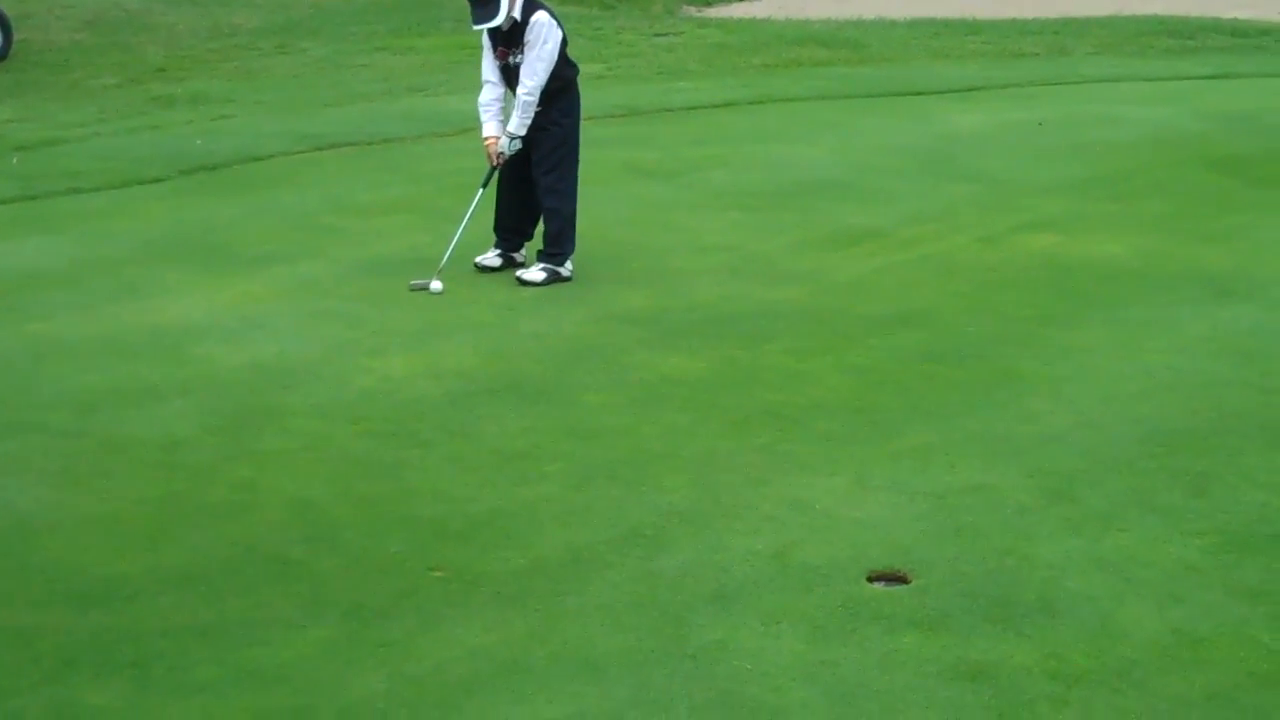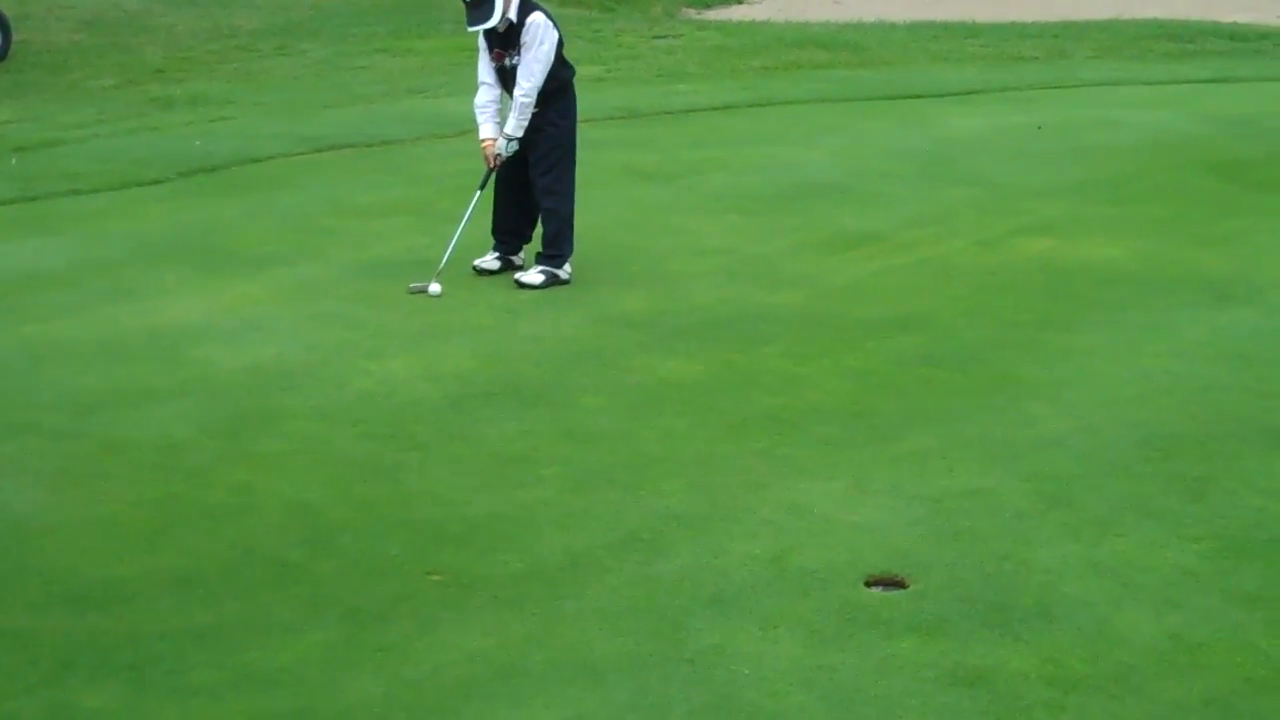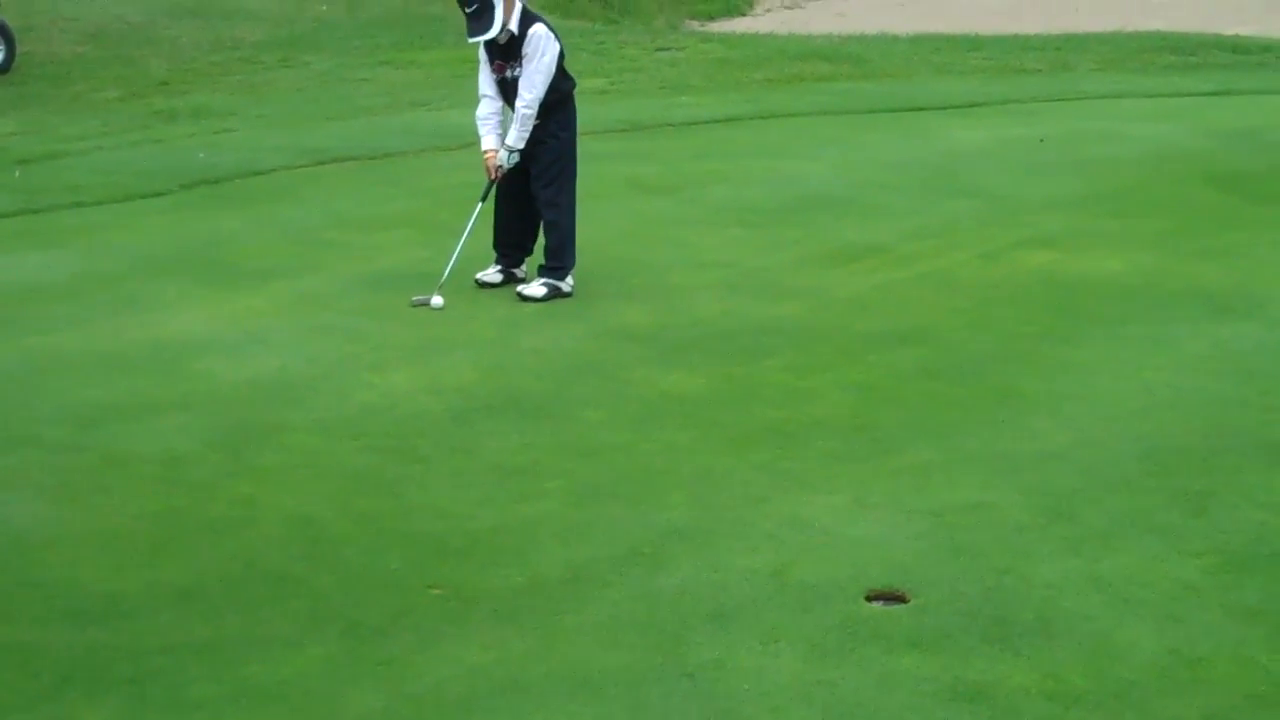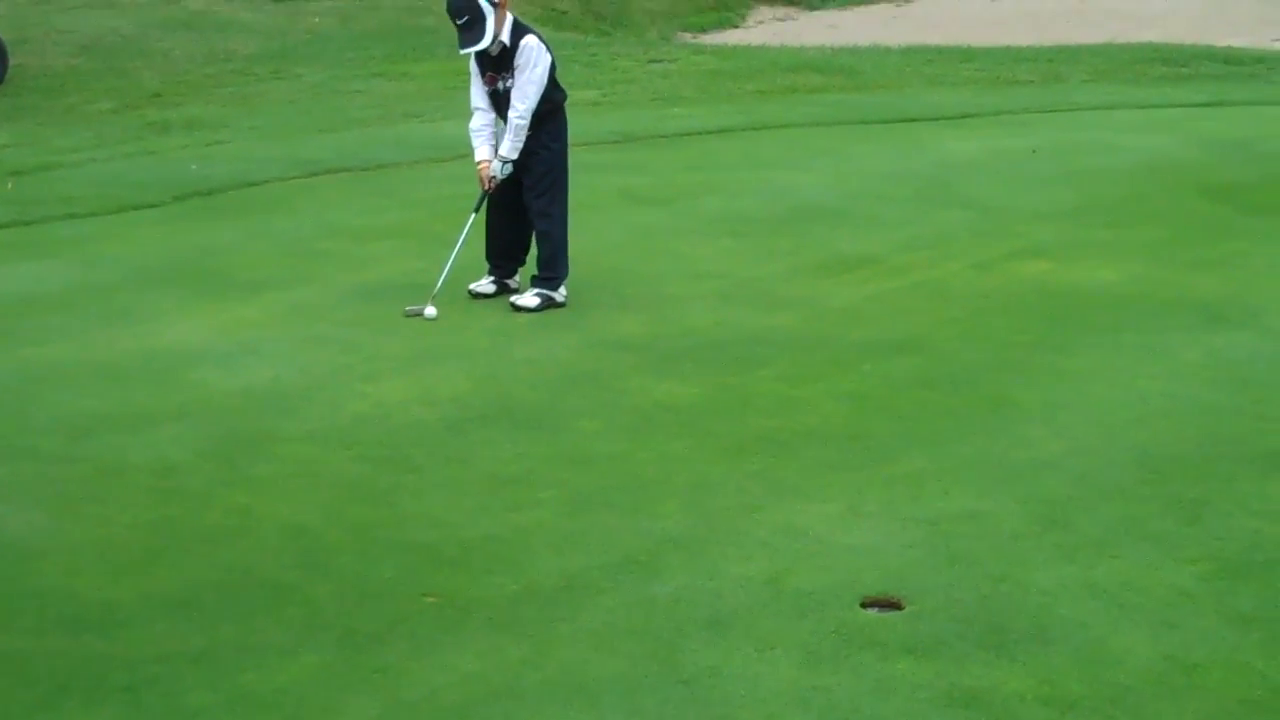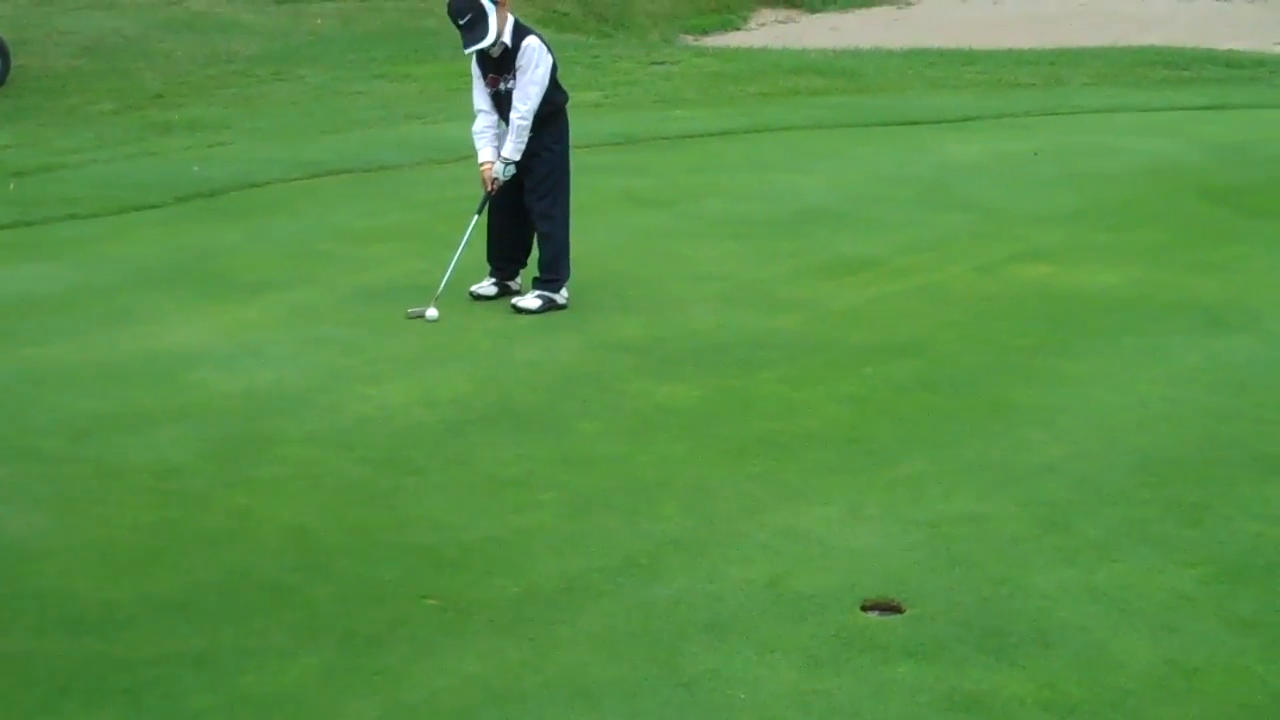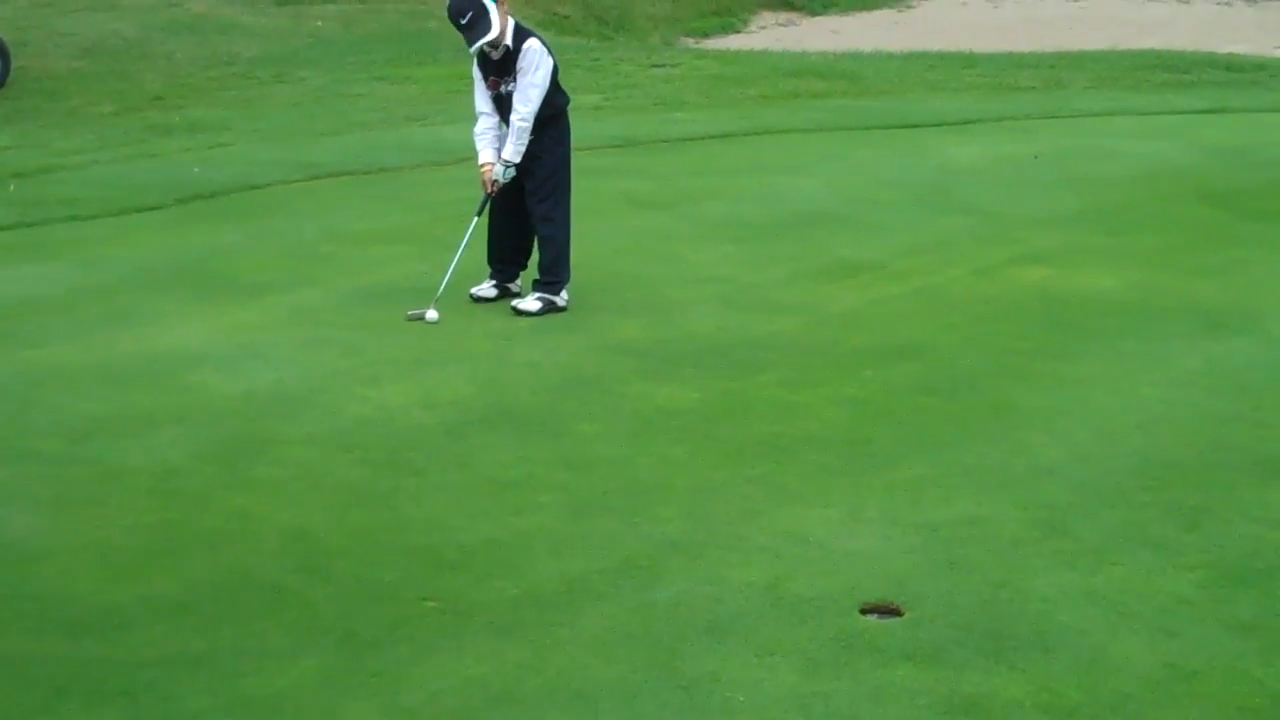
dt=0.1s
person 1, frame 1
right shoulder: (493, 28)
left elbow: (531, 85)
right elbow: (492, 83)
left wrist: (512, 134)
right wrist: (492, 132)
left hip: (556, 107)
right hip: (525, 110)
left knee: (553, 183)
right knee: (512, 178)
left ankle: (557, 260)
right ankle: (510, 246)
person 1, frame 2
right shoulder: (488, 29)
left elbow: (528, 86)
right elbow: (488, 85)
left wrist: (508, 135)
right wrist: (489, 134)
left hip: (552, 109)
right hip: (522, 112)
left knee: (550, 184)
right knee: (511, 180)
left ankle: (556, 262)
right ankle: (508, 250)
person 1, frame 3
left shoulder: (537, 34)
right shoulder: (489, 41)
left elbow: (530, 98)
right elbow: (489, 97)
left wrist: (510, 148)
right wrist: (490, 146)
left hip: (553, 121)
right hip: (522, 123)
left knee: (552, 196)
right knee: (511, 193)
left ankle: (558, 274)
right ankle: (510, 262)
person 1, frame 4
left shoulder: (528, 44)
right shoulder: (479, 53)
left elbow: (522, 109)
right elbow: (481, 109)
left wrist: (503, 158)
right wrist: (484, 156)
left hip: (544, 132)
right hip: (513, 133)
left knee: (544, 207)
right knee: (502, 204)
left ankle: (551, 284)
right ankle: (503, 272)
person 1, frame 5
left shoulder: (530, 45)
right shoulder: (481, 54)
left elbow: (524, 110)
right elbow: (485, 111)
left wrist: (506, 160)
right wrist: (487, 158)
left hip: (545, 135)
right hip: (515, 134)
left knee: (546, 209)
right knee: (504, 206)
left ankle: (552, 286)
right ankle: (504, 274)
person 1, frame 6
left shoulder: (531, 48)
right shoulder: (482, 58)
left elbow: (525, 111)
right elbow: (486, 113)
left wrist: (506, 161)
right wrist: (487, 160)
left hip: (547, 137)
right hip: (514, 138)
left knee: (546, 211)
right knee: (505, 208)
left ankle: (552, 289)
right ankle: (505, 277)
